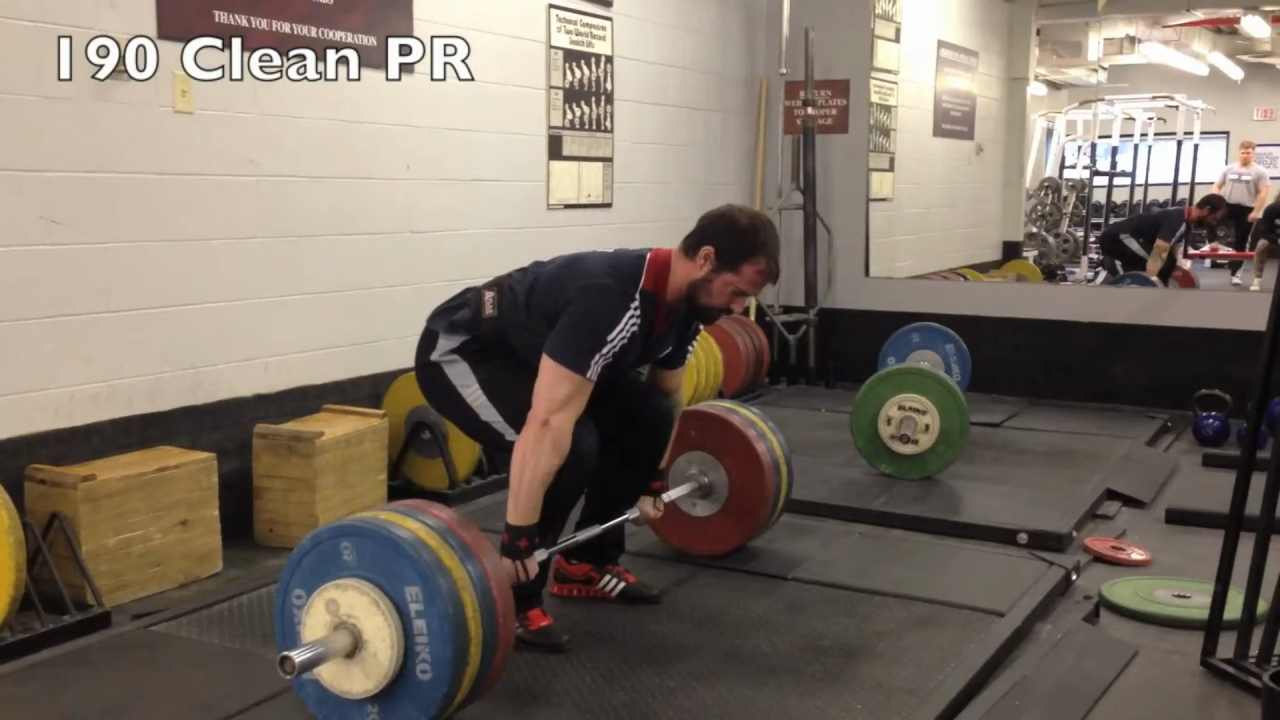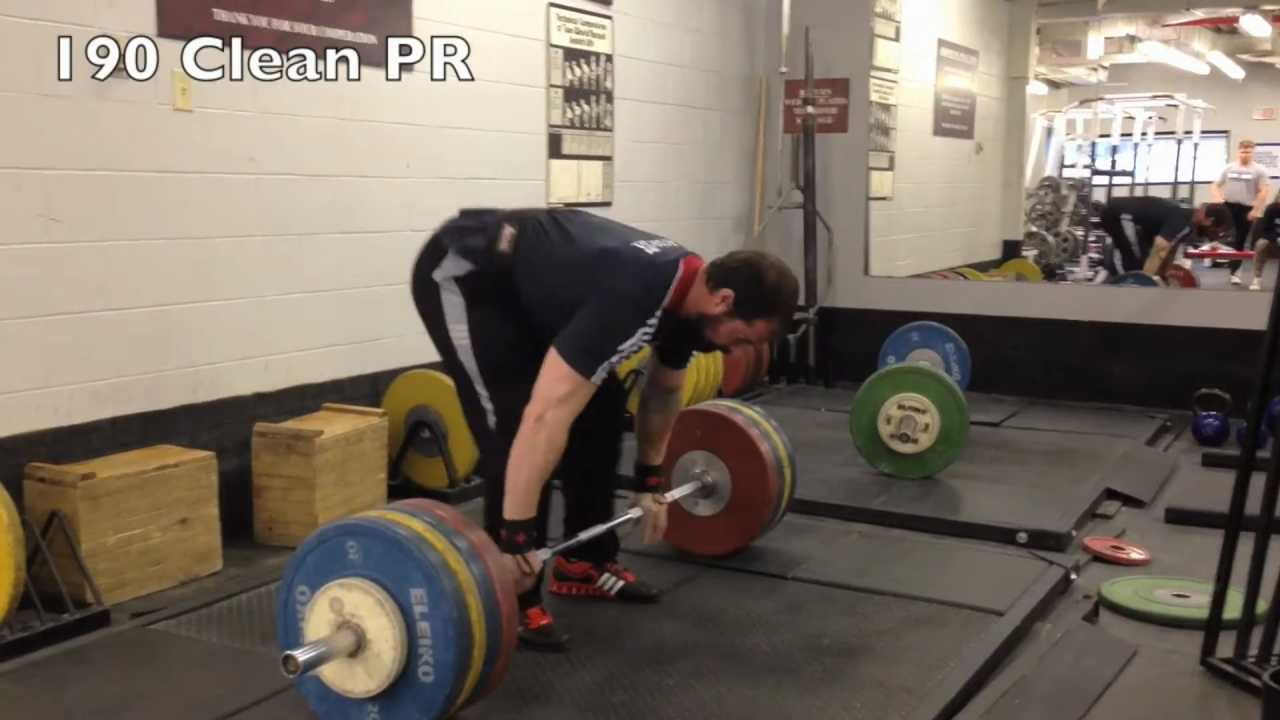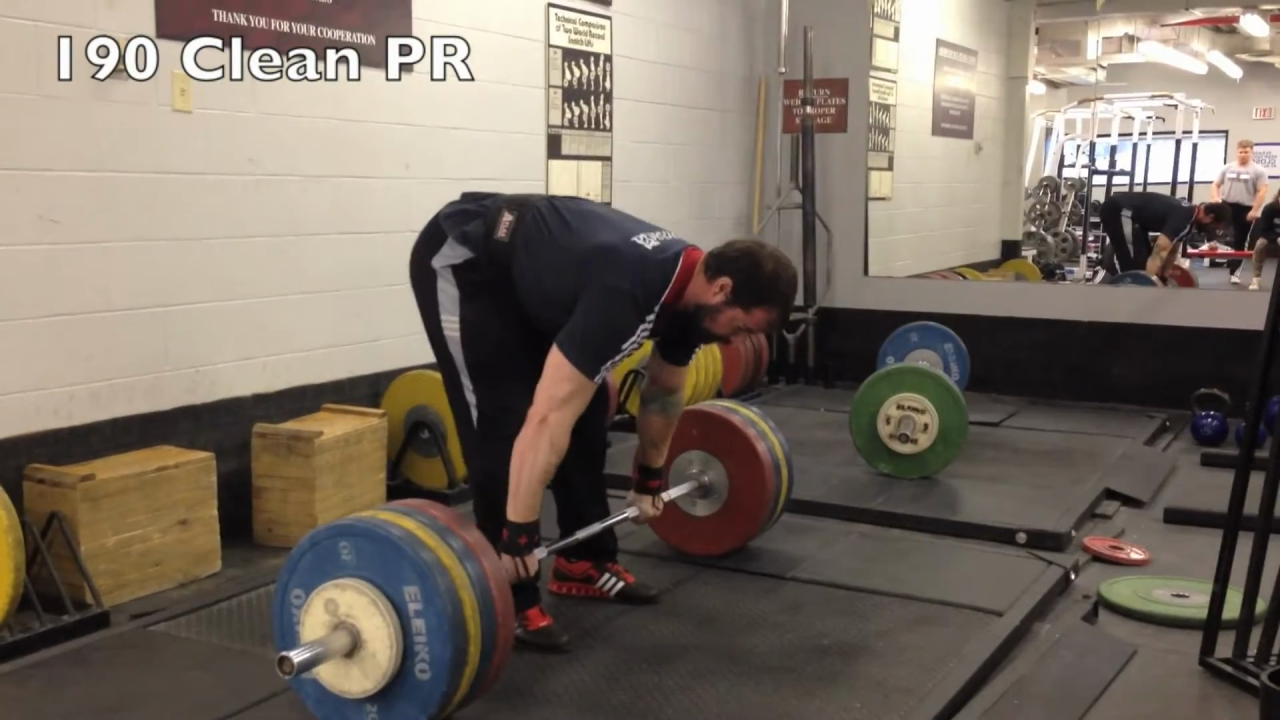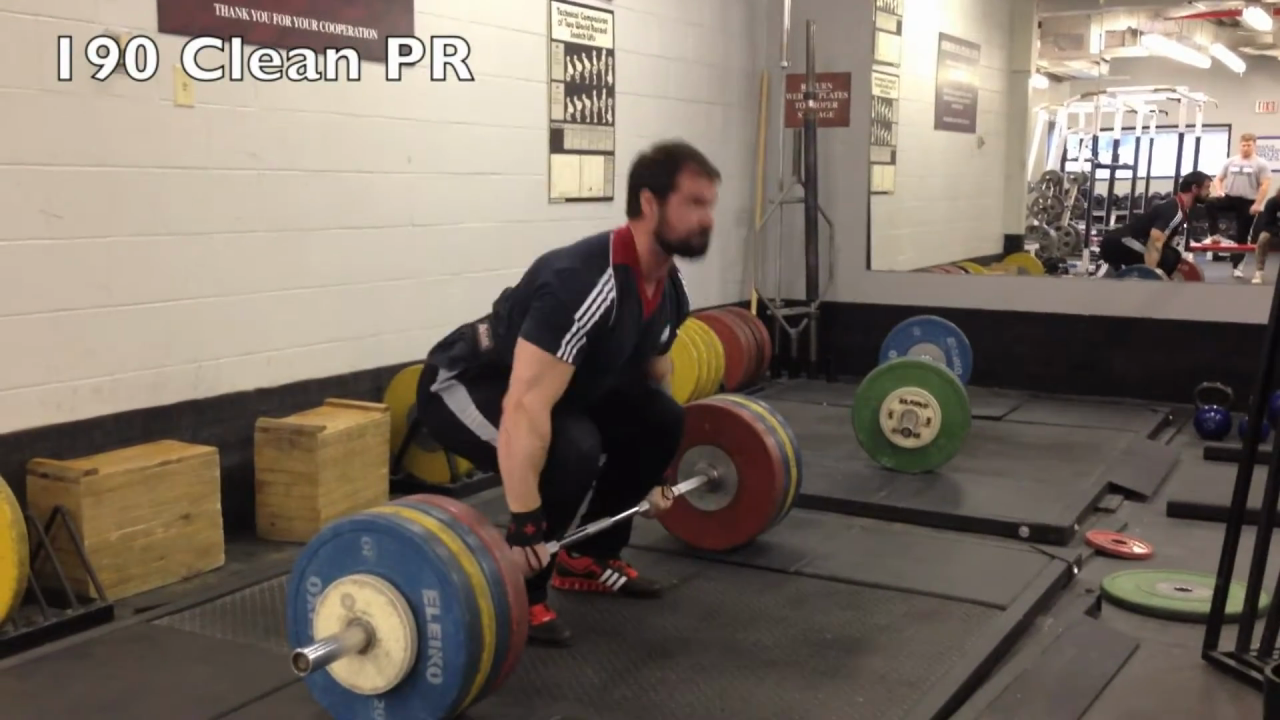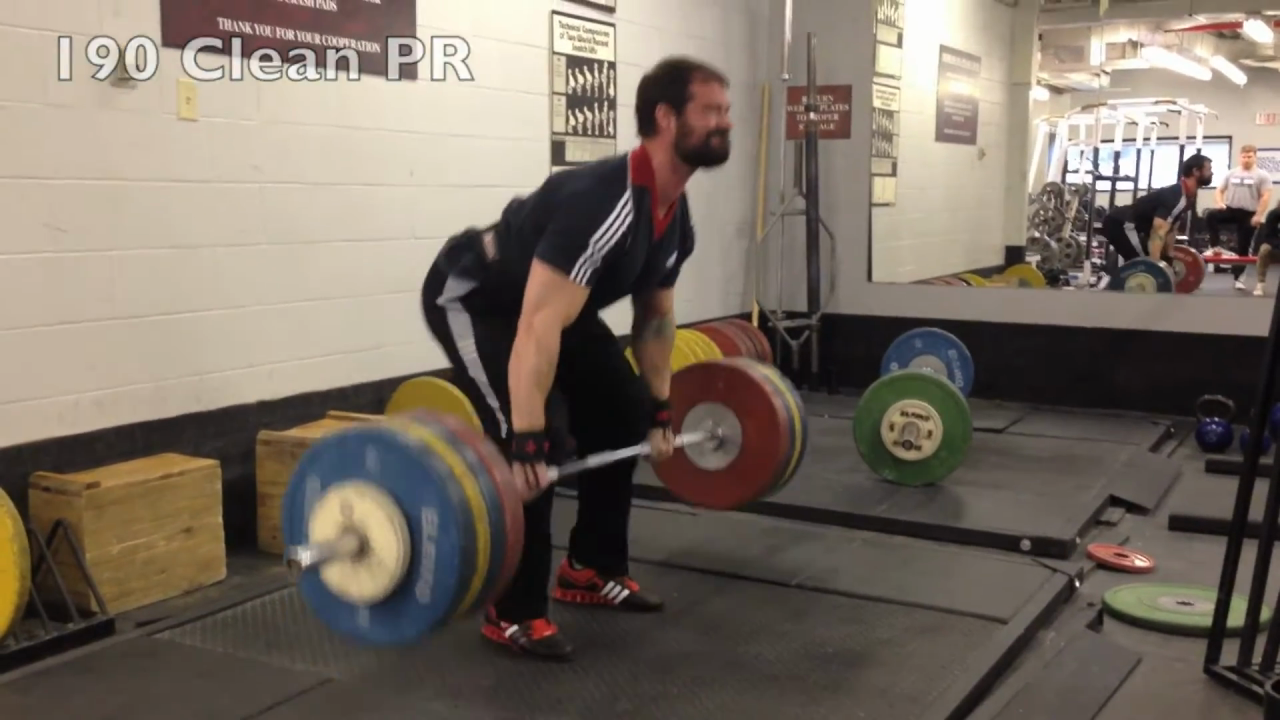
dt=0.7s
person 1, frame 1
left shoulder: (683, 304)
right shoulder: (610, 298)
left elbow: (667, 395)
right elbow: (549, 422)
left wrist: (652, 484)
right wrist: (517, 541)
left hip: (526, 353)
right hip: (460, 352)
left knee: (648, 418)
right knee: (573, 446)
left ankle: (586, 562)
right ankle: (511, 600)
person 1, frame 2
left shoulder: (688, 288)
right shoulder: (631, 300)
left elbow: (664, 390)
right elbow: (545, 416)
left wrist: (649, 481)
right wrist: (517, 535)
left hip: (524, 283)
right hip: (461, 274)
left knee: (601, 406)
right knee: (513, 423)
left ankle: (584, 561)
person 1, frame 3
left shoulder: (688, 283)
right shoulder: (628, 294)
left elbow: (664, 390)
right elbow: (549, 417)
left wrist: (649, 480)
right wrist: (519, 536)
left hip: (523, 269)
right hip: (462, 260)
left knee: (586, 406)
right knee: (503, 422)
left ankle: (584, 561)
right ankle: (506, 599)
person 1, frame 4
left shoulder: (669, 290)
right shoulder: (583, 283)
left elbow: (653, 377)
right elbow: (523, 408)
left wrist: (654, 476)
right wrist: (524, 528)
right hip: (462, 385)
left knee: (661, 420)
right knee: (572, 449)
left ankle: (589, 557)
person 1, frame 5
left shoulder: (676, 219)
right shoulder: (603, 201)
left elbow: (654, 317)
right elbow: (539, 328)
left wrist: (659, 413)
right wrist: (530, 444)
left hip: (557, 304)
right hip: (474, 295)
left knee: (618, 421)
right knee: (527, 457)
left ankle: (592, 568)
right ankle: (514, 613)
